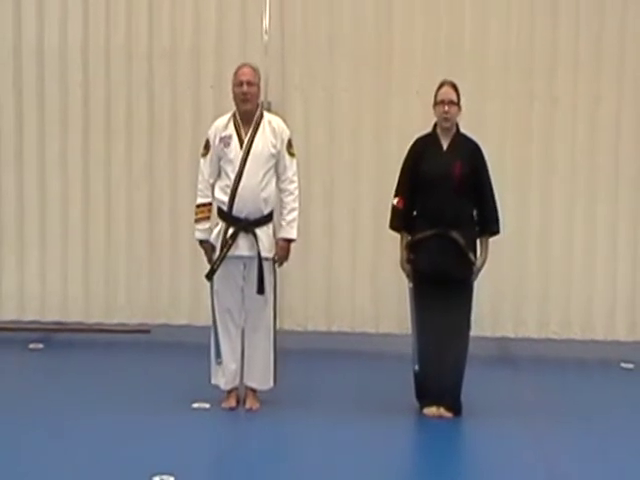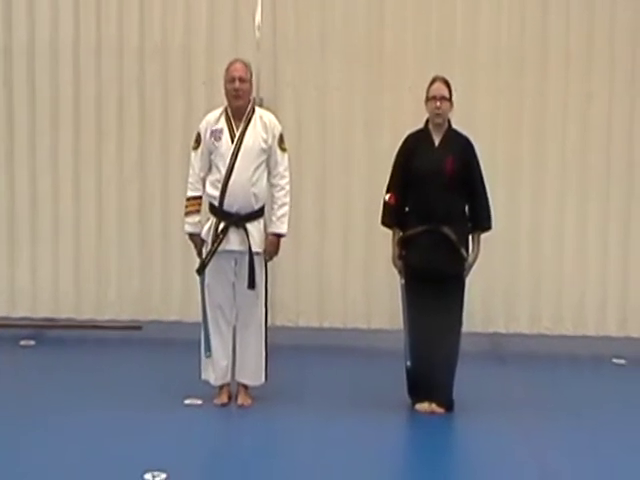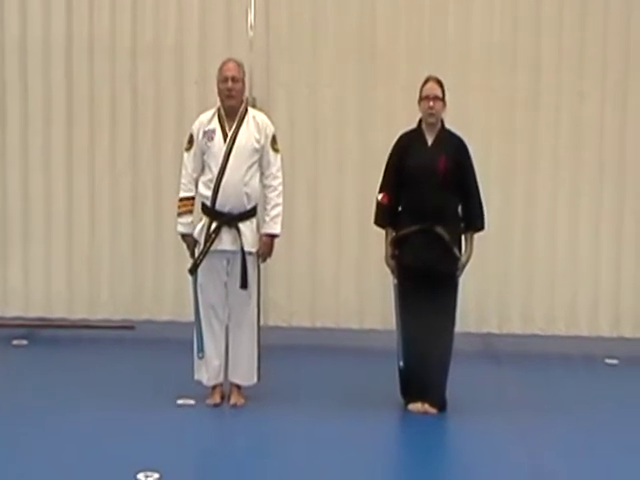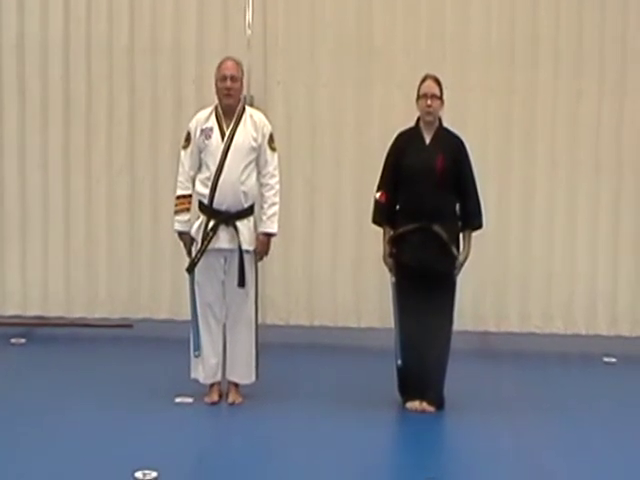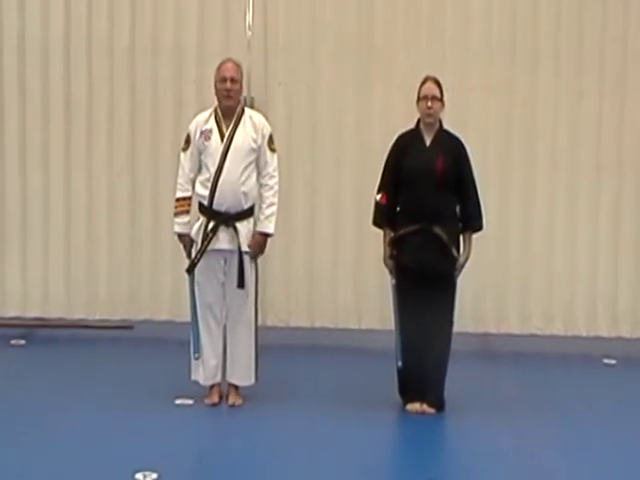
dt=0.4s
person 1, frame 1
left shoulder: (277, 129)
right shoulder: (218, 130)
left elbow: (289, 185)
right elbow: (205, 185)
left wrist: (286, 235)
right wrist: (203, 233)
left hip: (262, 235)
right hip: (226, 234)
left knee: (259, 314)
right knee: (226, 312)
left ankle: (253, 387)
right ankle: (230, 386)
person 1, frame 2
left shoulder: (268, 124)
right shoulder: (209, 124)
left elbow: (280, 180)
right elbow: (195, 178)
left wrist: (276, 230)
right wrist: (193, 226)
left hip: (253, 229)
right hip: (217, 228)
left knee: (250, 308)
right knee: (218, 307)
left ankle: (245, 383)
right ankle: (222, 382)
person 1, frame 3
left shoulder: (261, 124)
right shoulder: (202, 125)
left elbow: (273, 181)
right elbow: (188, 179)
left wrist: (270, 230)
right wrist: (186, 227)
left hip: (246, 229)
right hip: (210, 228)
left knee: (243, 309)
right knee: (211, 307)
left ankle: (237, 383)
right ankle: (214, 382)
person 1, frame 4
left shoulder: (258, 124)
right shoulder: (200, 123)
left elbow: (270, 180)
right elbow: (185, 177)
left wrist: (267, 230)
right wrist: (183, 225)
left hip: (244, 228)
right hip: (207, 227)
left knee: (241, 307)
right knee: (208, 306)
left ankle: (235, 381)
right ankle: (212, 380)
person 1, frame 5
left shoulder: (258, 125)
right shoulder: (200, 125)
left elbow: (270, 180)
right elbow: (185, 179)
left wrist: (263, 229)
right wrist: (183, 227)
left hip: (243, 229)
right hip: (207, 229)
left knee: (241, 309)
right knee: (208, 307)
left ankle: (236, 383)
right ankle: (213, 382)
person 2, frame 1
left shoulder: (471, 150)
right shoulder: (420, 148)
left elbow: (484, 200)
right elbow: (404, 198)
left wrist: (483, 247)
right wrist: (404, 245)
left hip: (460, 245)
right hip: (425, 244)
left knee: (456, 323)
right knee: (427, 322)
left ankle: (449, 398)
right ankle: (429, 396)
person 2, frame 2
left shoulder: (463, 146)
right shoulder: (412, 144)
left elbow: (476, 195)
right elbow: (396, 194)
left wrist: (475, 243)
right wrist: (396, 241)
left hip: (452, 241)
right hip: (417, 240)
left knee: (447, 319)
right knee: (419, 317)
left ankle: (441, 394)
right ankle: (421, 392)
person 2, frame 3
left shoulder: (456, 146)
right shoulder: (405, 144)
left elbow: (469, 196)
right elbow: (389, 193)
left wrist: (468, 242)
right wrist: (389, 240)
left hip: (445, 241)
right hip: (410, 240)
left knee: (440, 319)
right knee: (411, 317)
left ankle: (434, 394)
right ankle: (414, 392)
person 2, frame 4
left shoulder: (454, 145)
right shoulder: (403, 142)
left elbow: (467, 194)
right elbow: (387, 192)
left wrist: (466, 241)
right wrist: (387, 239)
left hip: (443, 240)
right hip: (408, 238)
left knee: (438, 317)
right knee: (409, 316)
left ankle: (432, 392)
right ankle: (412, 390)
person 2, frame 5
left shoulder: (454, 147)
right shoulder: (403, 144)
left elbow: (467, 196)
right elbow: (387, 194)
left wrist: (466, 243)
right wrist: (387, 241)
left hip: (443, 241)
right hip: (408, 240)
left knee: (438, 319)
right knee: (410, 318)
left ankle: (432, 394)
right ankle: (412, 392)
